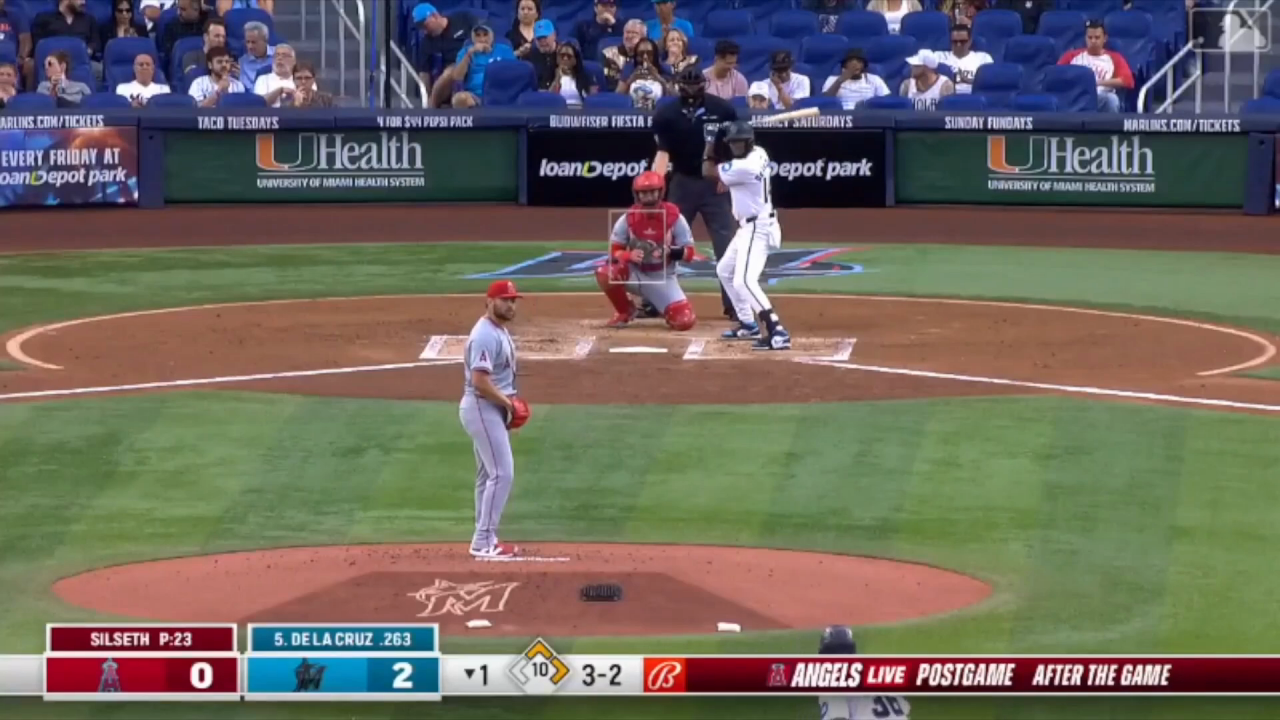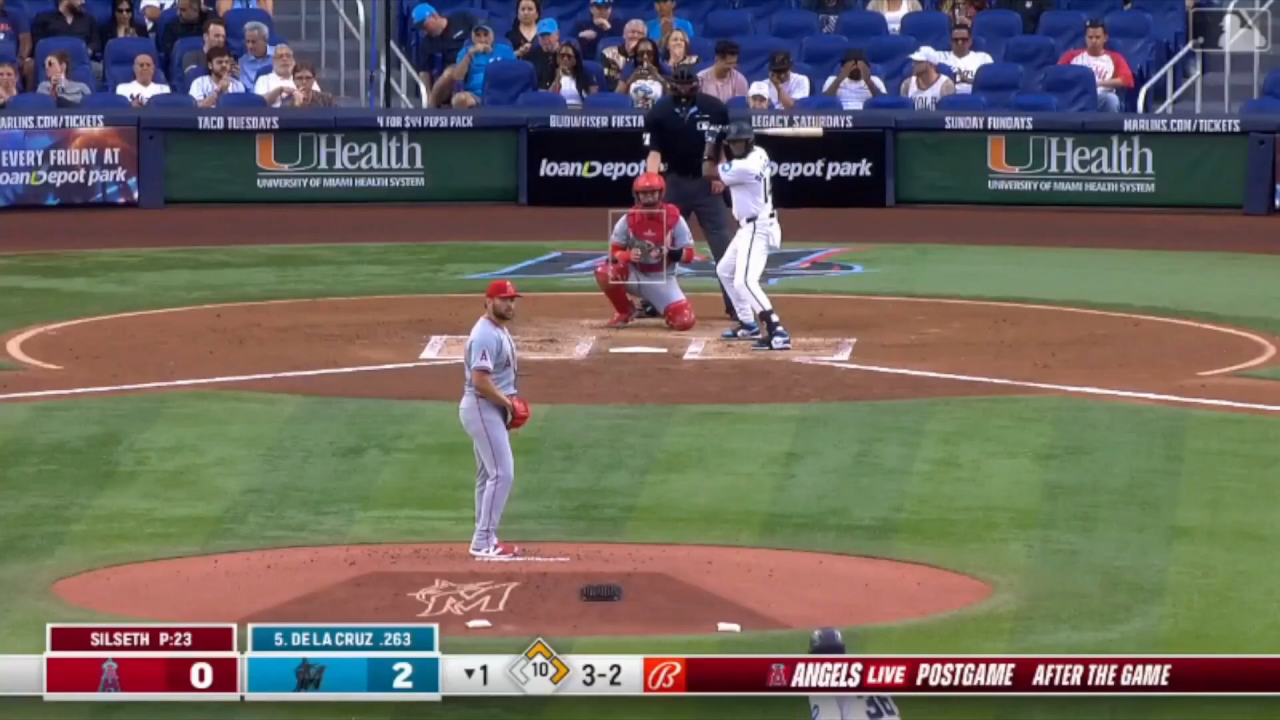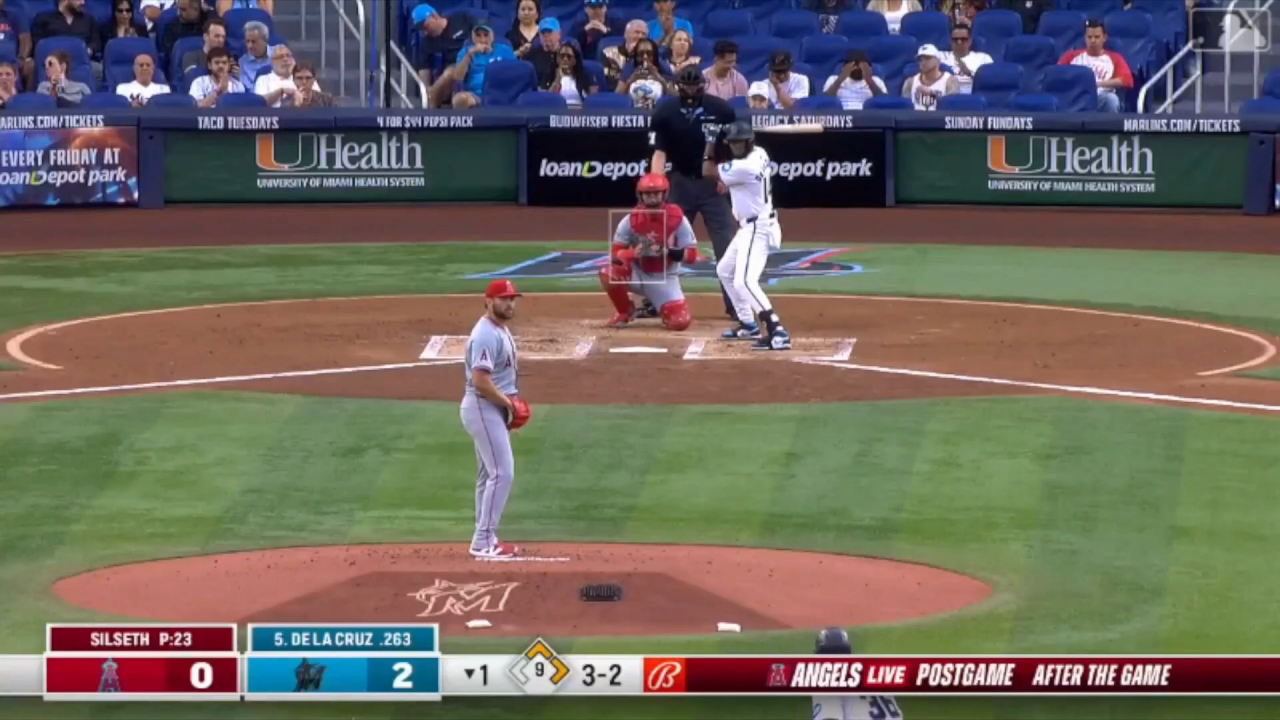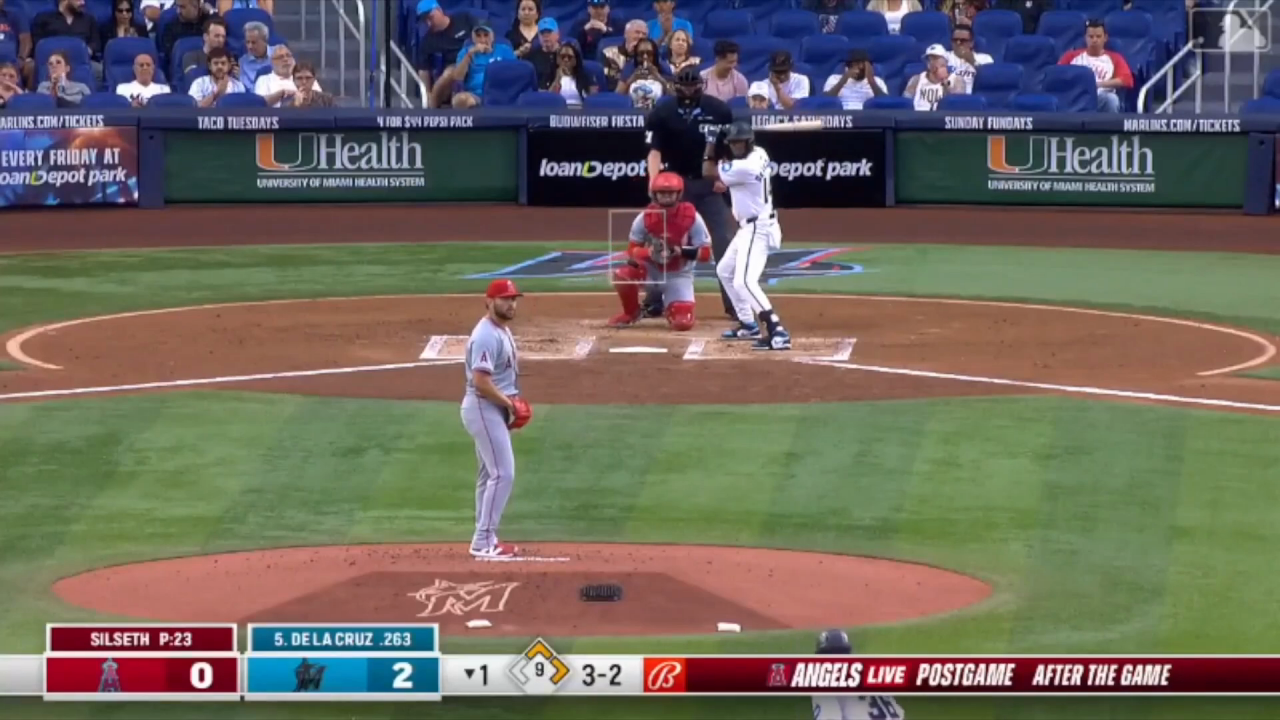
dt=0.4s
person 1, frame 1
left shoulder: (500, 331)
right shoulder: (485, 335)
right elbow: (480, 382)
left wrist: (510, 403)
right wrist: (509, 404)
left hip: (492, 409)
right hip: (483, 409)
left knee: (489, 475)
right knee: (502, 474)
left ankle: (485, 539)
right ankle: (483, 542)
person 1, frame 2
left shoulder: (500, 330)
right shoulder: (485, 335)
right elbow: (480, 381)
left wrist: (511, 403)
right wrist: (510, 404)
left hip: (492, 409)
right hip: (483, 409)
left knee: (489, 475)
right knee: (502, 474)
left ankle: (485, 539)
right ankle: (483, 542)
person 1, frame 3
left shoulder: (501, 330)
right shoulder: (486, 334)
right elbow: (480, 381)
left wrist: (511, 404)
right wrist: (510, 404)
left hip: (494, 409)
right hip: (483, 409)
left knee: (490, 475)
right knee: (502, 474)
left ankle: (486, 539)
right ankle: (482, 542)
person 1, frame 4
left shoulder: (503, 330)
right shoulder: (486, 335)
right elbow: (481, 382)
left wrist: (513, 404)
right wrist: (511, 404)
left hip: (496, 409)
right hip: (485, 410)
left knee: (492, 474)
right knee: (503, 474)
left ankle: (486, 539)
right ankle: (482, 542)
person 2, frame 1
left shoulder: (722, 108)
right shoulder: (667, 113)
right elbow: (663, 151)
left hip: (714, 182)
right hip: (682, 182)
left knee: (726, 243)
left ankle: (733, 304)
person 2, frame 2
left shoulder: (714, 107)
right shoulder: (659, 112)
left elbow: (725, 143)
right elbow: (654, 151)
left hip: (707, 181)
right hip: (675, 182)
left knee: (722, 242)
left ankle: (734, 303)
person 2, frame 3
left shoulder: (721, 109)
right shoulder: (665, 112)
right elbow: (659, 151)
left hip: (713, 183)
right hip: (680, 182)
left knee: (726, 243)
left ankle: (735, 304)
person 2, frame 4
left shoulder: (718, 109)
right shoulder: (662, 112)
right elbow: (655, 150)
right wrist: (654, 178)
left hip: (709, 183)
left knee: (723, 242)
left ankle: (734, 304)
right ankle: (654, 302)
person 3, frame 1
left shoulder: (744, 167)
right shoulder: (758, 153)
left elbow: (708, 172)
right elbow: (728, 160)
left wrist: (710, 144)
right wrist: (718, 145)
left hip: (757, 229)
right hip: (749, 227)
left knee: (743, 281)
right knee: (725, 271)
left ankle: (777, 332)
right ankle: (749, 324)
person 3, frame 2
left shoulder: (744, 167)
right shoulder: (758, 154)
left elbow: (709, 172)
right elbow: (730, 160)
right wrist: (720, 144)
left hip: (758, 229)
right hip: (749, 227)
left knee: (744, 281)
right knee: (725, 271)
left ankle: (777, 332)
right ankle: (749, 324)
person 3, frame 3
left shoulder: (744, 167)
right shoulder: (759, 154)
left elbow: (709, 172)
right elbow: (730, 161)
left hip: (758, 229)
right hip: (750, 227)
left knee: (744, 281)
right knee: (725, 271)
left ankle: (777, 333)
right ankle: (748, 324)
person 3, frame 4
left shoulder: (744, 168)
right shoulder: (759, 154)
right elbow: (729, 162)
left hip: (758, 229)
right hip: (750, 227)
left knee: (744, 281)
right knee: (725, 271)
left ankle: (777, 332)
right ankle: (748, 324)
person 4, frame 1
left shoulder: (674, 218)
right shoulder: (628, 219)
left elbow: (689, 253)
right elbow: (614, 252)
left wrist: (668, 251)
right wrist: (630, 255)
left hip: (663, 278)
right hip: (635, 275)
left knee: (684, 321)
right knee: (604, 273)
left ankle: (657, 305)
right ankle: (626, 312)
person 4, frame 2
left shoulder: (675, 219)
right shoulder: (627, 220)
left elbow: (689, 255)
right elbow: (613, 253)
left wrist: (667, 251)
right wrist: (629, 255)
left hip: (662, 279)
right hip: (634, 275)
left knee: (684, 322)
right knee: (604, 272)
left ankle: (658, 307)
right ankle: (626, 312)
person 4, frame 3
left shoulder: (678, 219)
right shoulder: (630, 220)
left elbow: (691, 256)
right elbow: (615, 252)
left wrist: (667, 251)
right wrist: (633, 253)
left hip: (665, 279)
right hip: (637, 275)
left knee: (680, 322)
right knee: (607, 273)
left ankle: (658, 306)
right ankle: (626, 312)
person 4, frame 4
left shoulder: (691, 218)
right shoulder: (645, 218)
left elbow: (705, 254)
right elbow: (631, 250)
left wrist: (679, 251)
right wrist: (648, 253)
left hip: (679, 276)
right hip: (651, 270)
left knee: (683, 323)
right knee: (622, 274)
left ankle: (671, 308)
right ankle: (631, 313)
